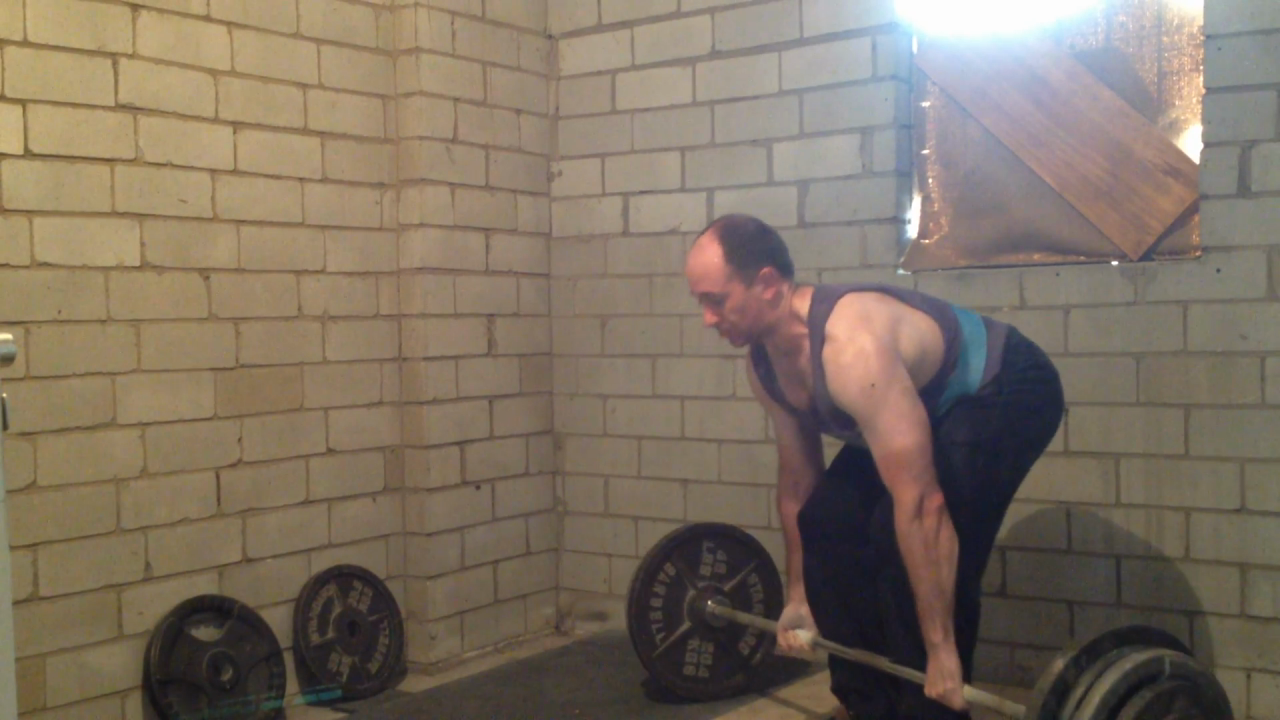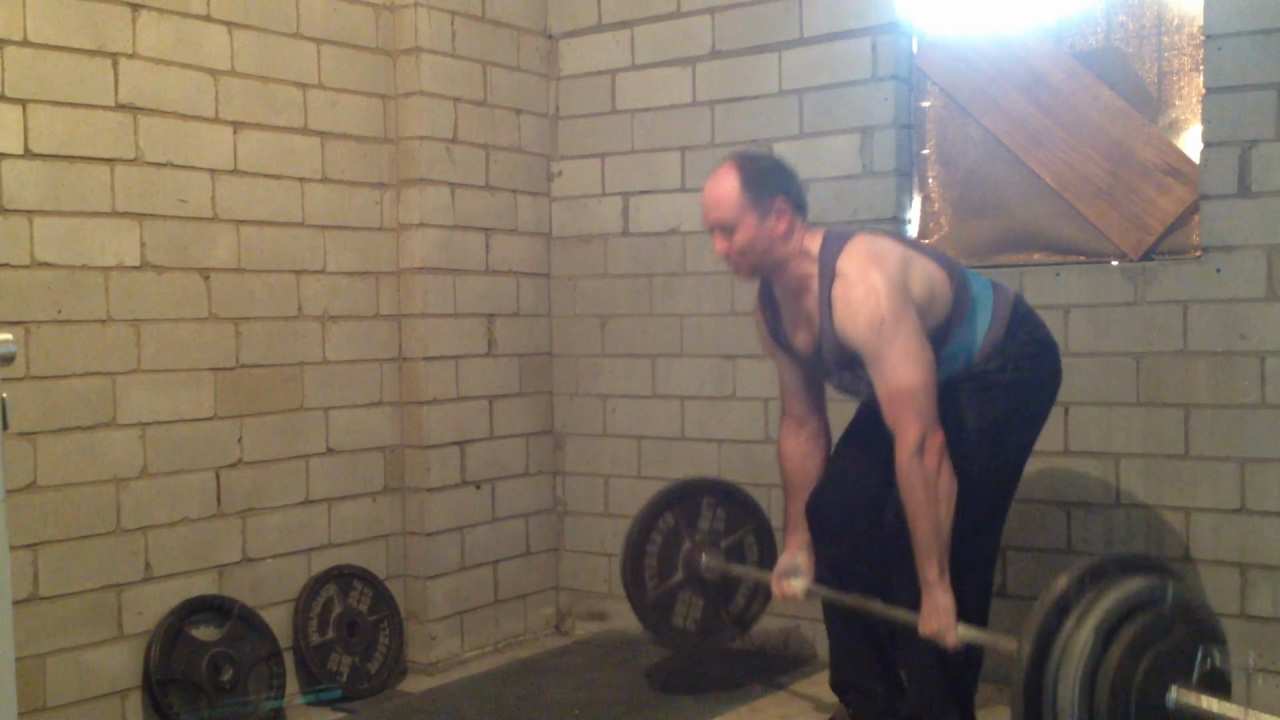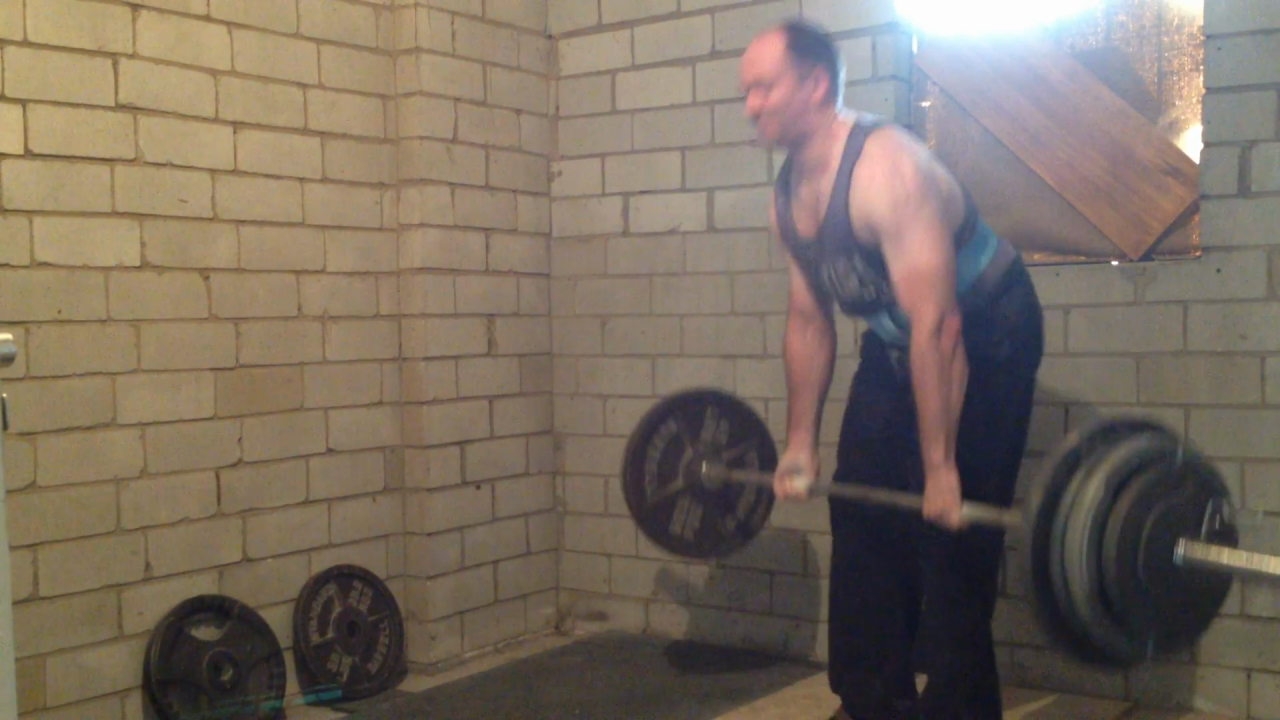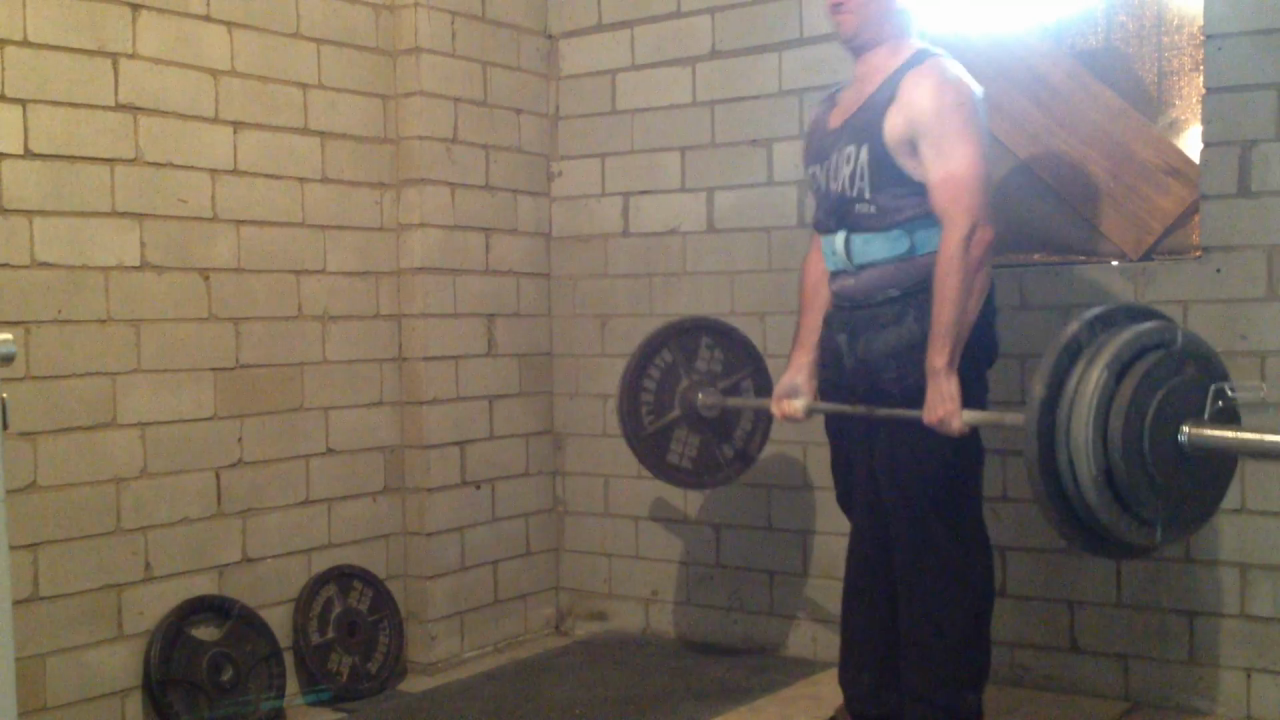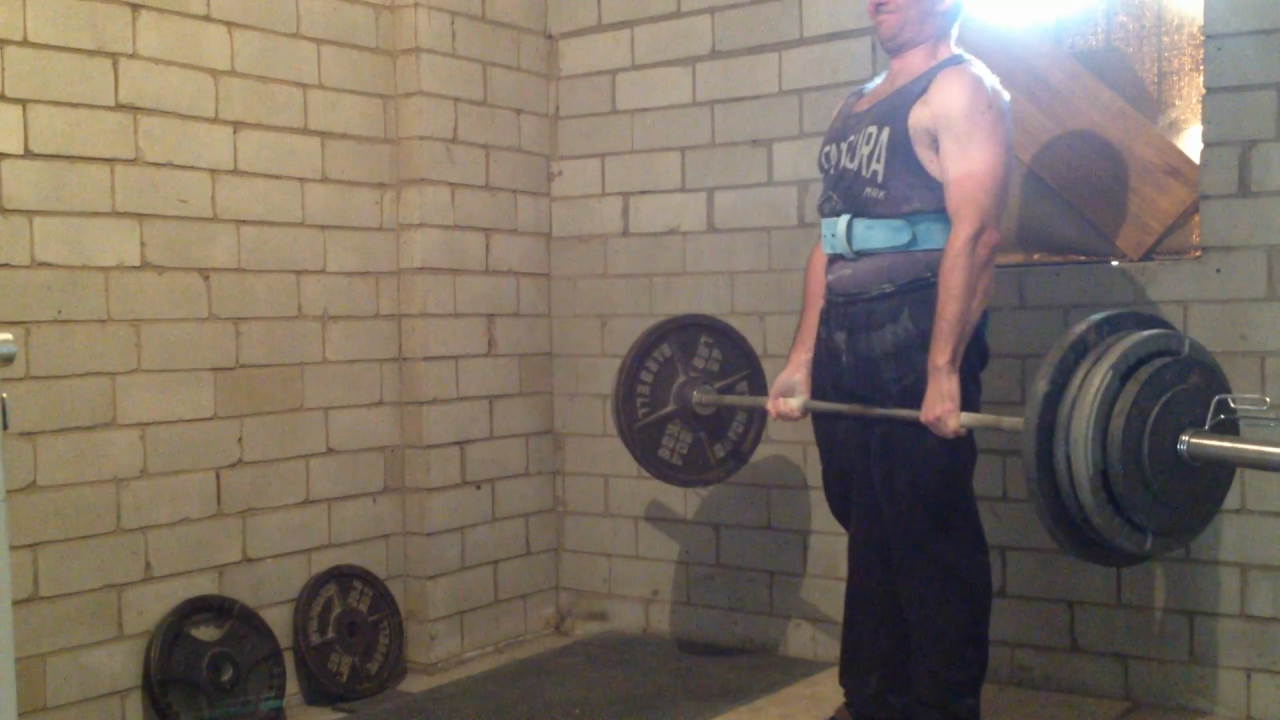
dt=0.4s
person 1, frame 1
left shoulder: (853, 349)
right shoulder: (765, 362)
left elbow: (920, 507)
right elbow: (798, 478)
left wrist: (942, 652)
right wrist: (798, 595)
left hip: (1005, 394)
right hip: (926, 401)
left knee: (901, 538)
right knee: (825, 523)
person 1, frame 2
left shoulder: (863, 286)
right shoulder: (774, 305)
left elbow: (921, 446)
right elbow: (801, 425)
left wrist: (936, 590)
right wrist: (796, 541)
left hip: (1001, 369)
right hip: (915, 383)
left knee: (943, 547)
right knee: (837, 519)
person 1, frame 3
left shoulder: (886, 170)
right shoulder: (789, 192)
left elbow: (937, 327)
right elbow: (808, 322)
left wrist: (941, 470)
right wrist: (799, 444)
left hip: (983, 335)
right hip: (896, 345)
left knee: (948, 532)
right knee: (862, 524)
person 1, frame 4
left shoulder: (934, 86)
right shoulder: (834, 106)
left elbow: (967, 230)
left wrist: (946, 370)
right wrist: (804, 360)
left hip: (921, 333)
right hip: (852, 338)
left knee: (933, 532)
right knee: (871, 528)
person 1, frame 5
left shoulder: (962, 90)
right shoulder: (858, 103)
left elbow: (975, 232)
left wrist: (945, 370)
right wrist: (802, 356)
left hip: (916, 333)
right hip: (844, 336)
left knee: (931, 534)
right knee: (867, 529)
